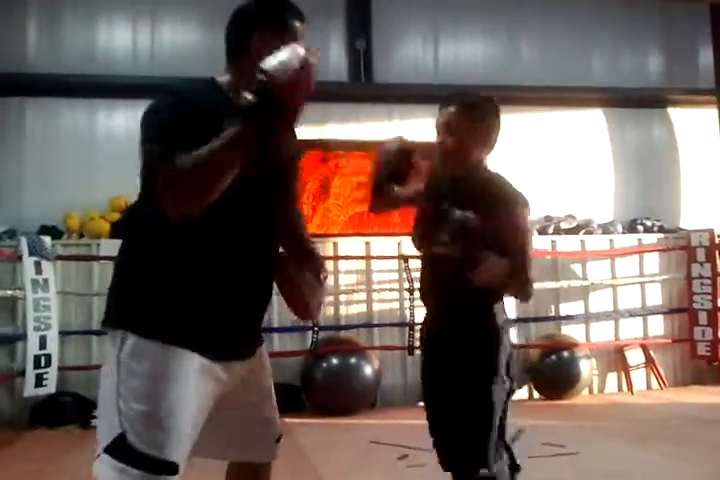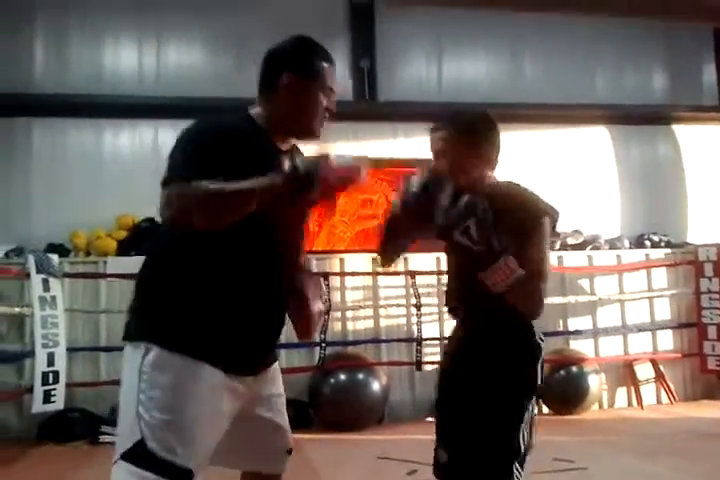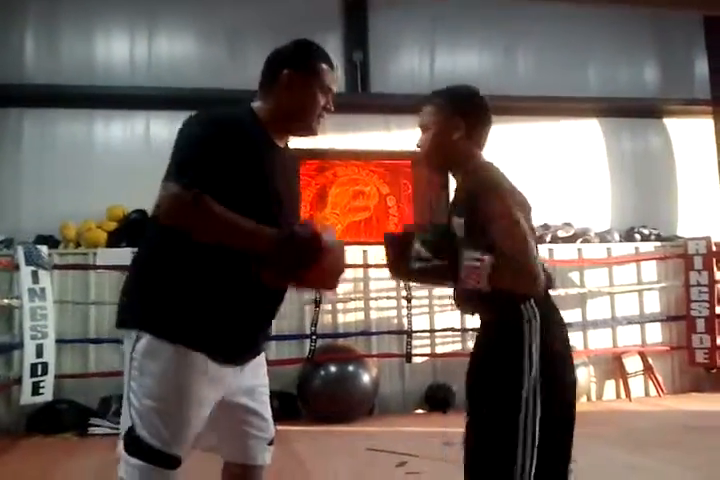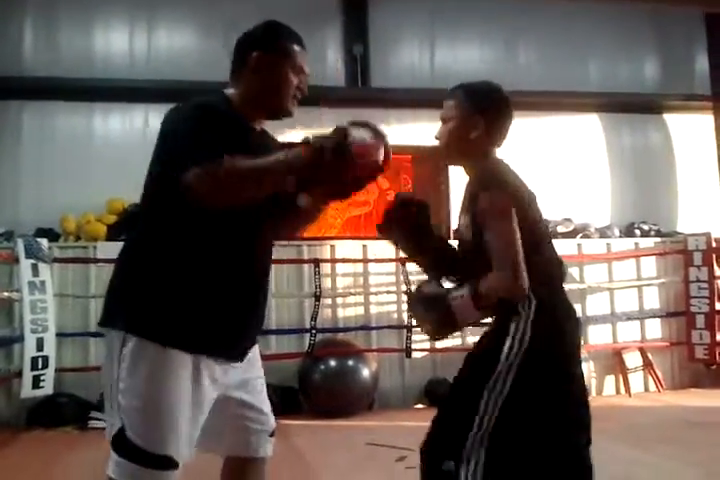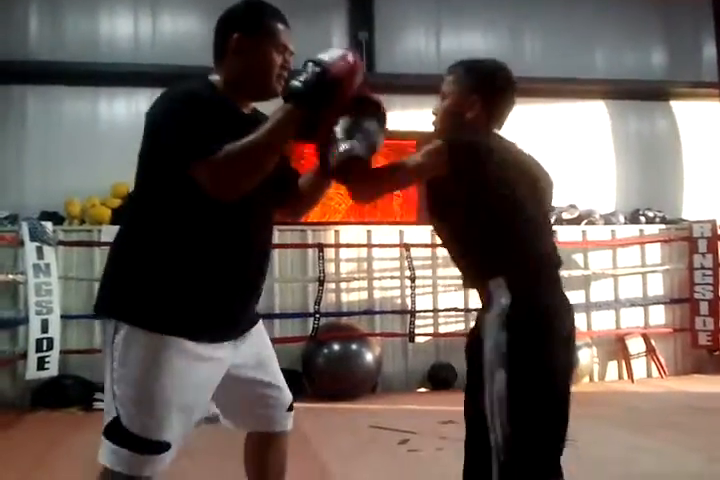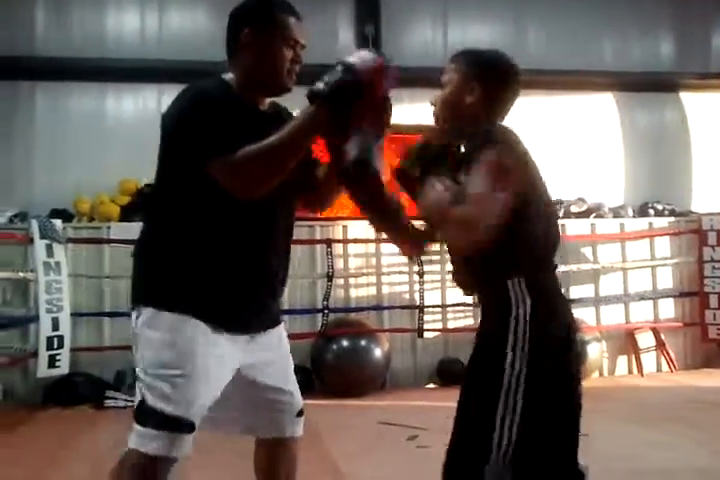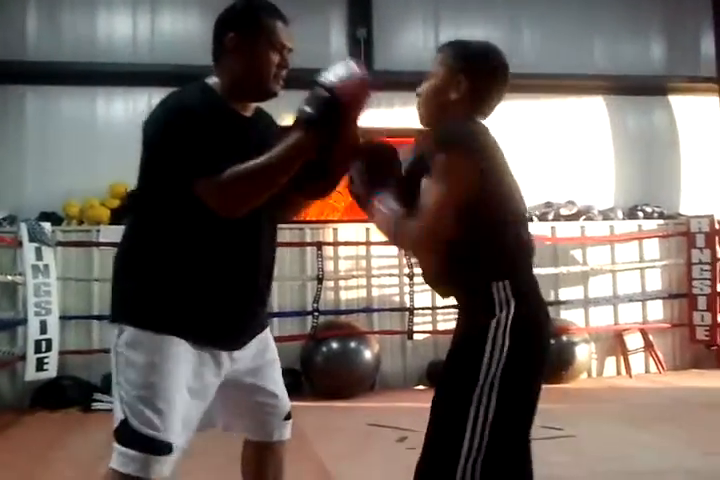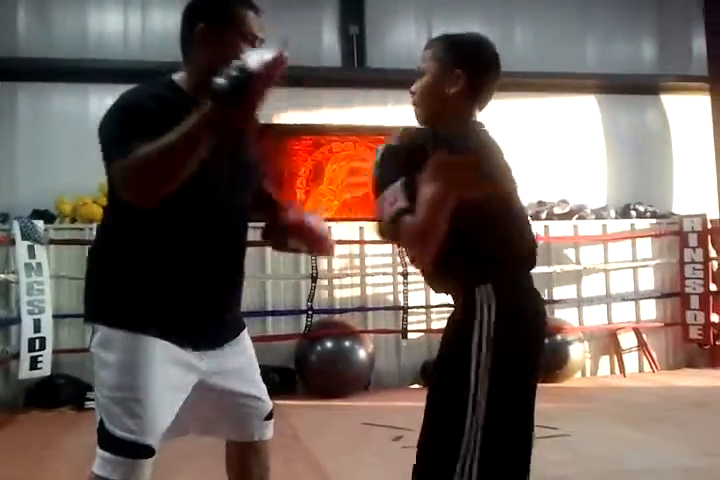
dt=0.2s
person 1, frame 1
left shoulder: (275, 126)
right shoulder: (183, 108)
left elbow: (282, 214)
right elbow: (179, 198)
left wrist: (306, 259)
right wrist: (248, 127)
left hip: (239, 330)
right hip: (163, 327)
person 1, frame 2
left shoulder: (290, 161)
right shoulder: (215, 136)
right elbow: (180, 207)
left wrist: (303, 290)
right wrist: (284, 184)
left hip: (252, 350)
right hip: (180, 342)
person 1, frame 3
left shoulder: (284, 158)
right shoulder: (218, 130)
right elbow: (174, 206)
left wrist: (302, 257)
right wrist: (273, 243)
left hip: (241, 339)
right hip: (175, 329)
person 1, frame 4
left shoulder: (262, 143)
right shoulder: (199, 118)
left elbow: (275, 220)
right elbow: (214, 186)
left wrist: (323, 189)
right wrist: (311, 161)
left hip: (231, 332)
right hip: (162, 327)
person 1, frame 5
left shoulder: (256, 122)
right shoulder: (184, 106)
left elbow: (291, 203)
right elbow: (222, 180)
left wrist: (330, 160)
right wrist: (298, 110)
left hip: (233, 318)
right hip: (160, 316)
left knee: (273, 418)
person 1, frame 6
left shoulder: (279, 118)
right shoulder: (202, 105)
left elbow: (314, 197)
right elbow: (243, 179)
left wrist: (348, 146)
right wrist: (323, 111)
left hip: (256, 312)
right hip: (183, 305)
left knee: (283, 426)
person 1, frame 7
left shoulder: (263, 125)
right shoulder: (183, 113)
left elbow: (275, 204)
right elbow: (227, 198)
left wrist: (320, 162)
right wrist: (307, 132)
left hip: (240, 319)
right hip: (164, 318)
left knee: (271, 427)
person 1, frame 8
left shoulder: (233, 114)
right shoulder: (140, 109)
right elbow: (140, 188)
left wrist: (285, 218)
right wrist: (216, 111)
left hip: (217, 319)
right hip: (141, 321)
left knee: (253, 427)
person 2, frame 1
left shoulder: (504, 199)
right shoulder: (437, 180)
left elbow: (523, 287)
right elbow: (382, 201)
left wrist: (475, 255)
right wrist: (385, 177)
left hip: (482, 333)
right hip: (441, 327)
person 2, frame 2
left shoulder: (528, 210)
right shoulder: (445, 194)
left elbow: (532, 304)
right elbow: (388, 253)
left wrist: (487, 253)
right wrist: (404, 215)
left hip: (512, 349)
right hip: (466, 342)
person 2, frame 3
left shoulder: (486, 189)
right shoulder: (470, 189)
left elbow: (528, 278)
left wrist: (458, 267)
left hip: (525, 333)
right hip: (502, 333)
person 2, frame 4
left shoulder: (491, 187)
right shoulder: (493, 180)
left elbow: (512, 281)
right elbow: (471, 264)
left wrist: (452, 306)
right wrist: (424, 244)
left hip: (526, 328)
right hip: (548, 327)
person 2, frame 5
left shoulder: (457, 152)
right shoulder: (525, 165)
left elbow: (366, 186)
left wrist: (348, 160)
left hip: (511, 313)
right hip: (543, 308)
person 2, frame 6
left shoulder: (497, 149)
right shoulder: (473, 153)
left elbow: (468, 232)
left wrist: (429, 184)
left hip: (519, 314)
right hip: (528, 312)
person 2, frame 7
left shoulder: (458, 148)
right shoulder: (466, 148)
left elbow: (422, 241)
right elbow: (436, 238)
left wrist: (379, 197)
right wrist: (396, 200)
left hip: (498, 315)
right hip: (497, 313)
person 2, frame 8
left shoulder: (452, 148)
right shoulder: (463, 146)
left elbow: (422, 248)
left wrist: (392, 190)
right wrist: (396, 190)
left hip: (491, 314)
right hip: (492, 310)
